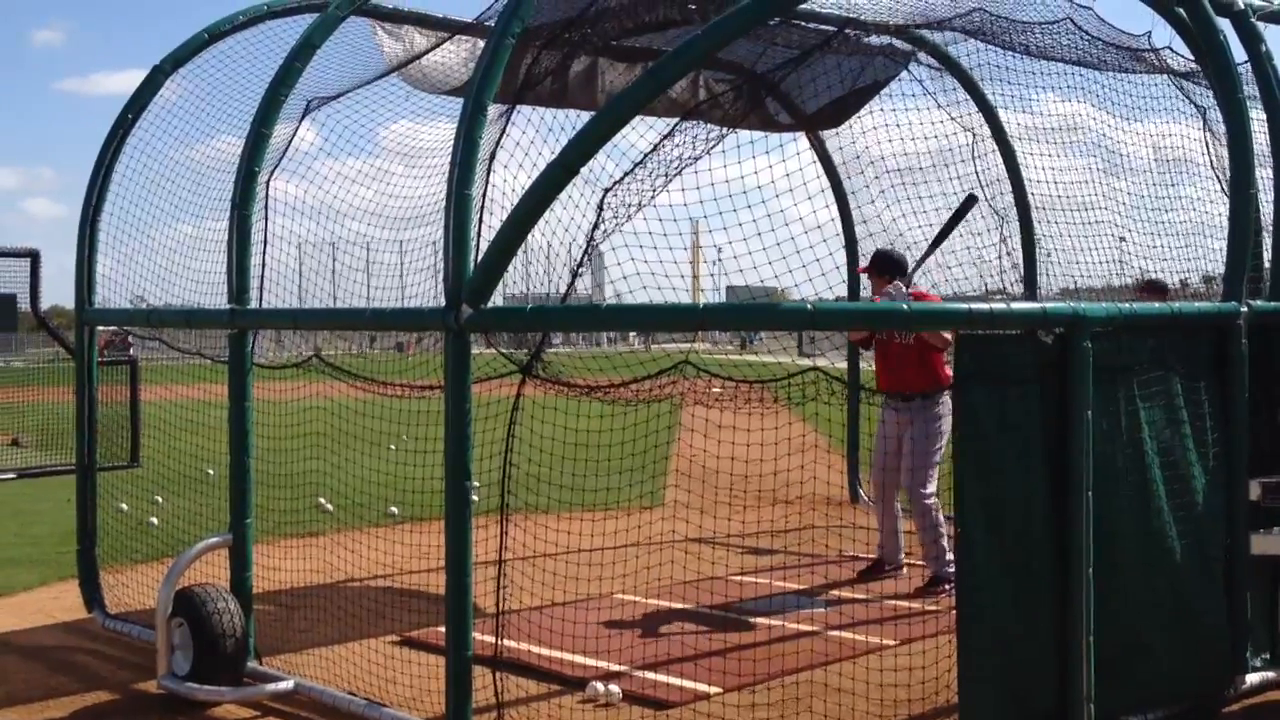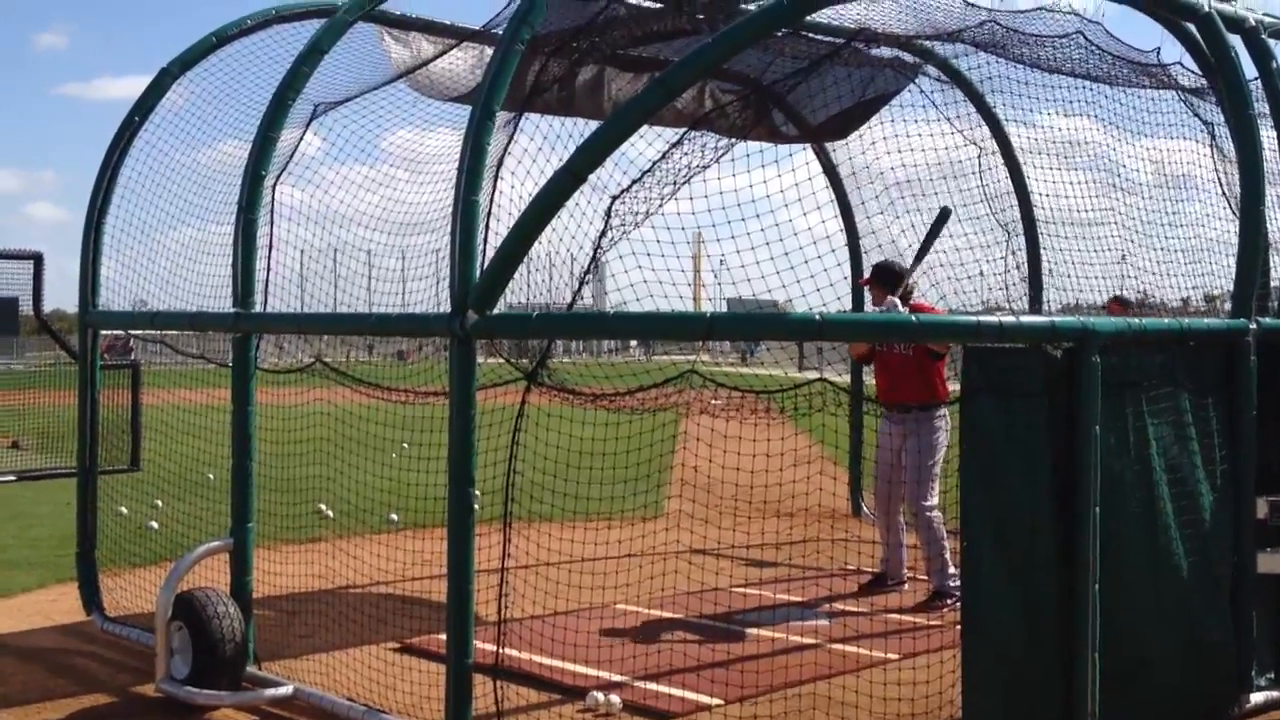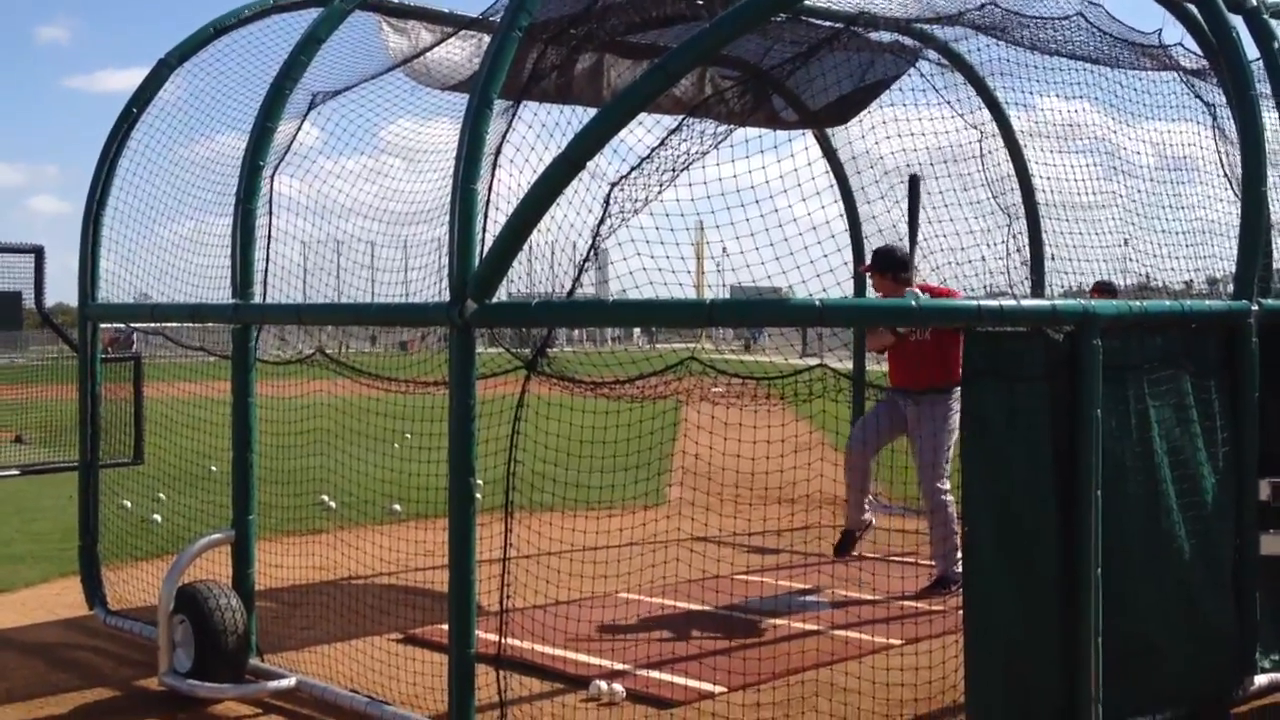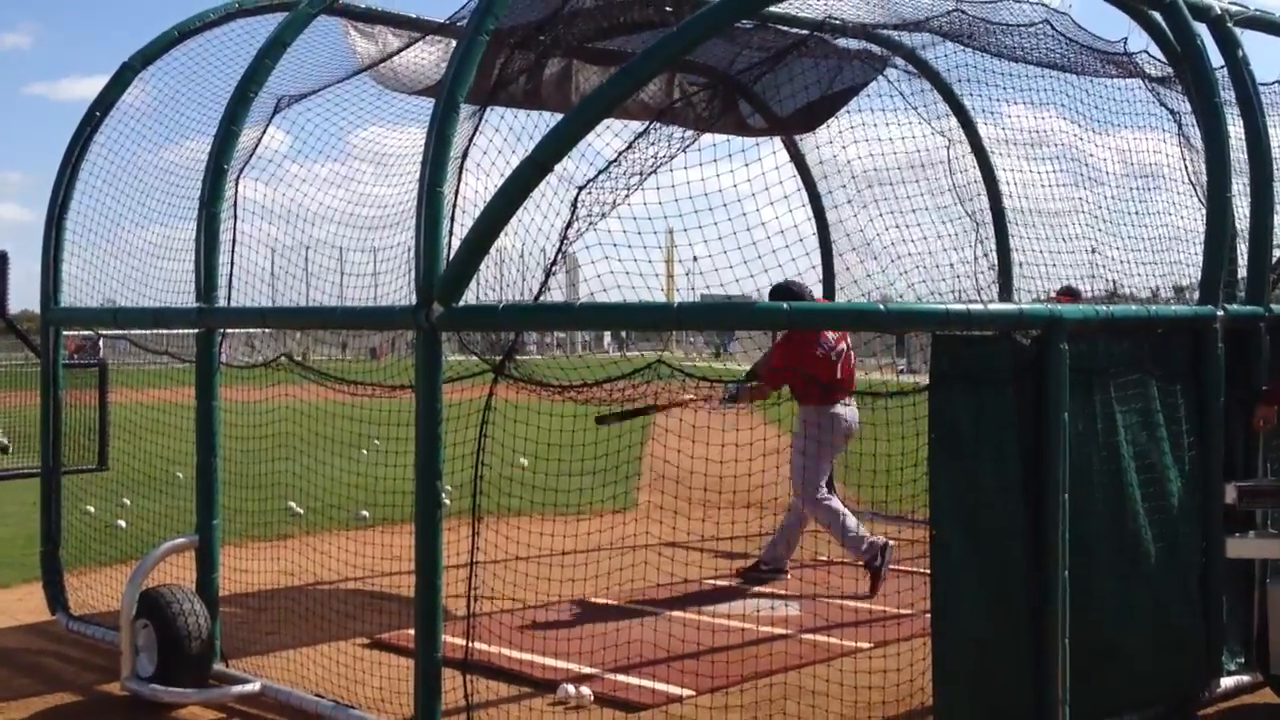
dt=0.7s
person 1, frame 1
left shoulder: (928, 303)
right shoulder: (878, 306)
left elbow: (944, 340)
right elbow: (855, 333)
left hip: (928, 408)
right hip: (892, 406)
left knee: (919, 490)
right knee: (883, 485)
left ankle: (945, 571)
right ankle: (890, 557)
person 1, frame 2
left shoulder: (928, 316)
left elbow: (944, 344)
right elbow: (856, 350)
left hip: (927, 419)
right hip: (891, 418)
left knee: (921, 502)
right knee: (886, 500)
left ankle: (948, 585)
right ankle: (893, 572)
person 1, frame 3
left shoulder: (941, 296)
right elbow: (874, 343)
right wrist: (902, 324)
left hip: (938, 401)
right hip: (898, 396)
left knee: (934, 487)
right knee: (857, 446)
left ankle: (952, 572)
right ankle: (857, 521)
person 1, frame 4
left shoulder: (793, 343)
left elbow: (767, 390)
left wrist: (737, 394)
right wrist: (746, 379)
left hip: (820, 418)
right hip: (838, 410)
left knee: (813, 496)
right knee: (805, 491)
left ankle: (871, 549)
right ankle: (774, 560)
